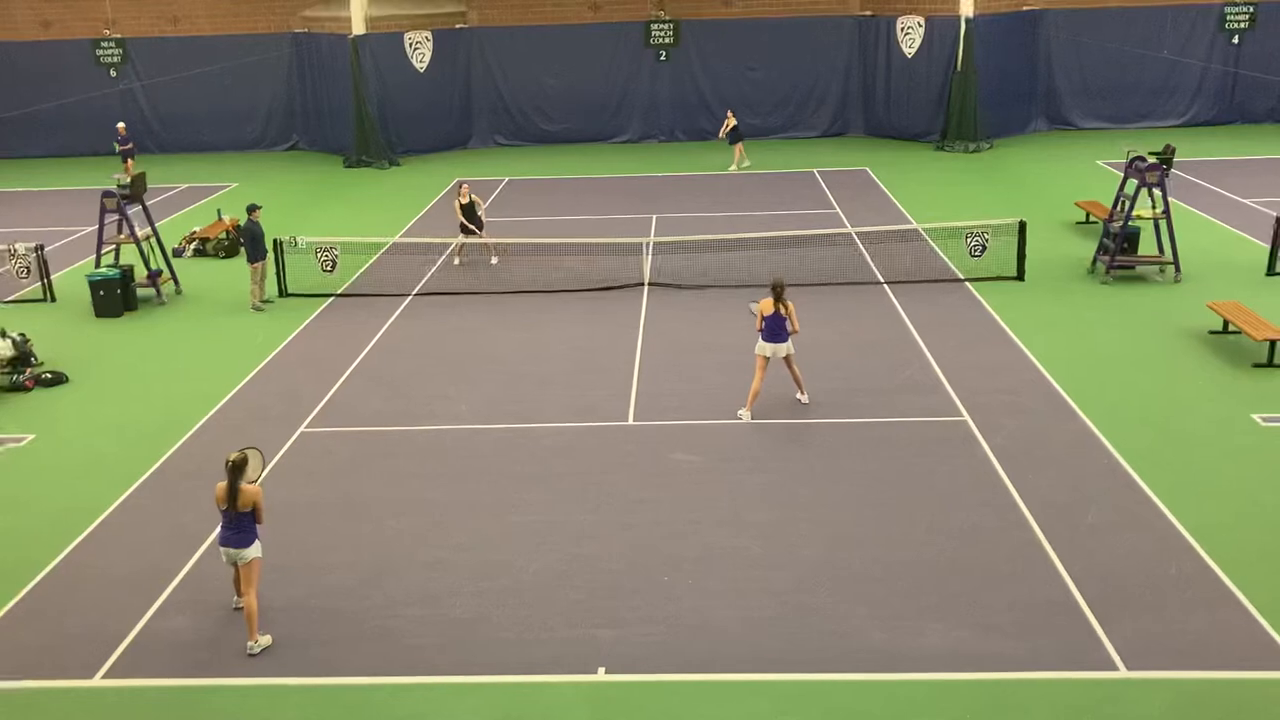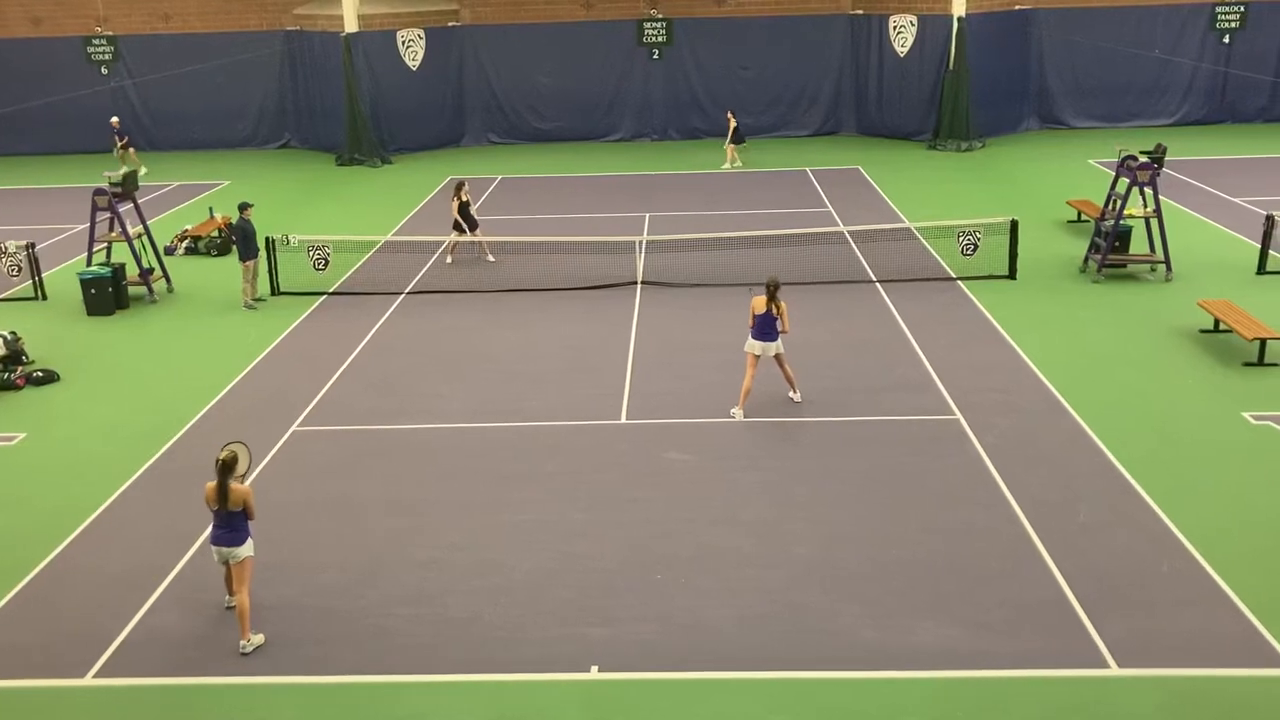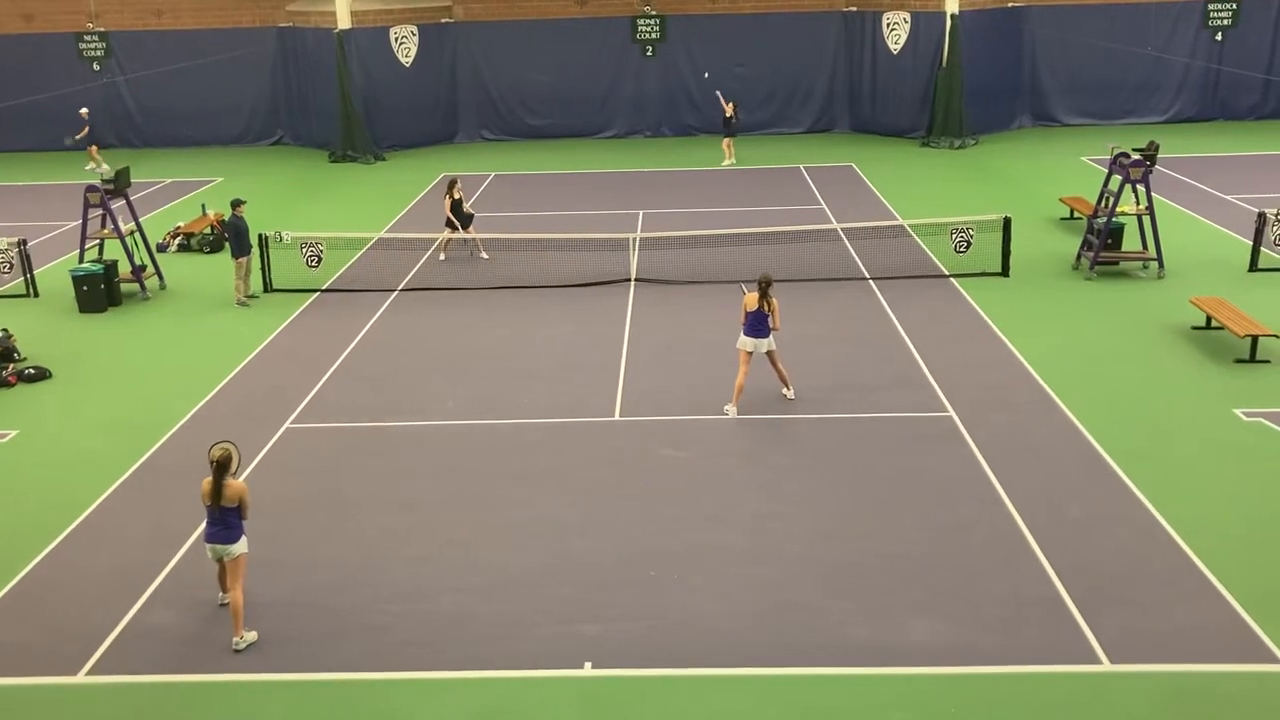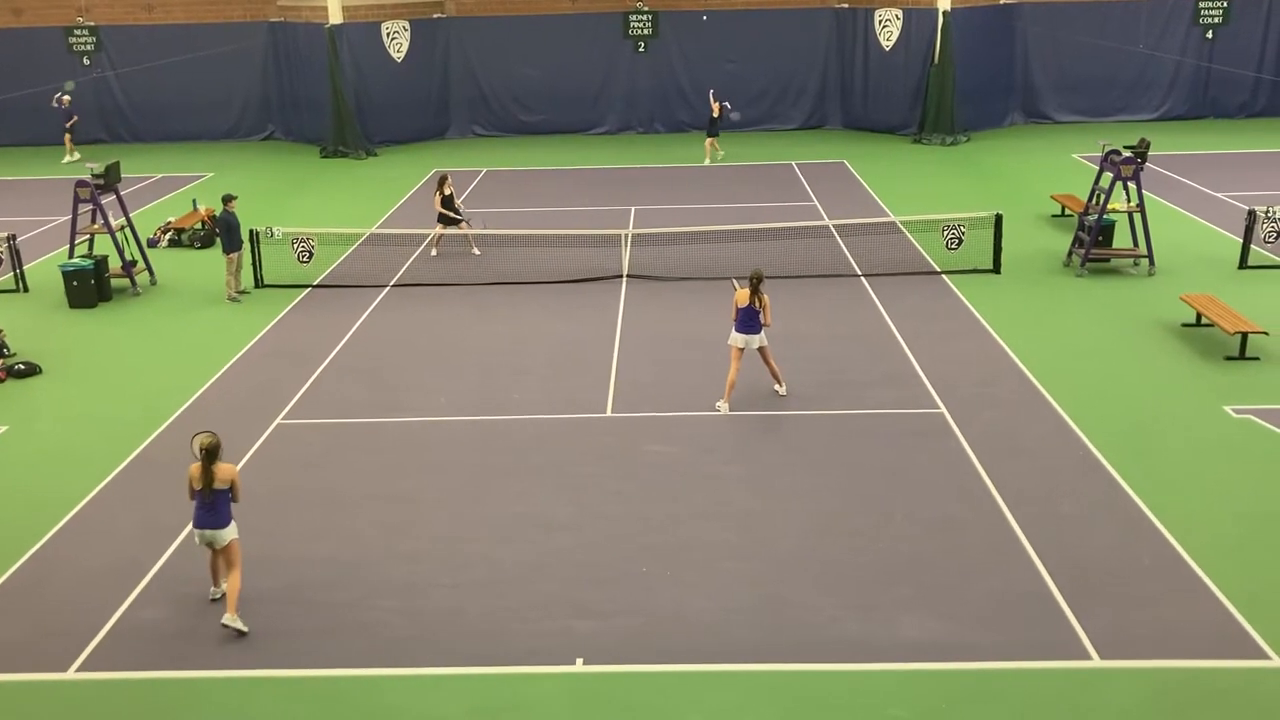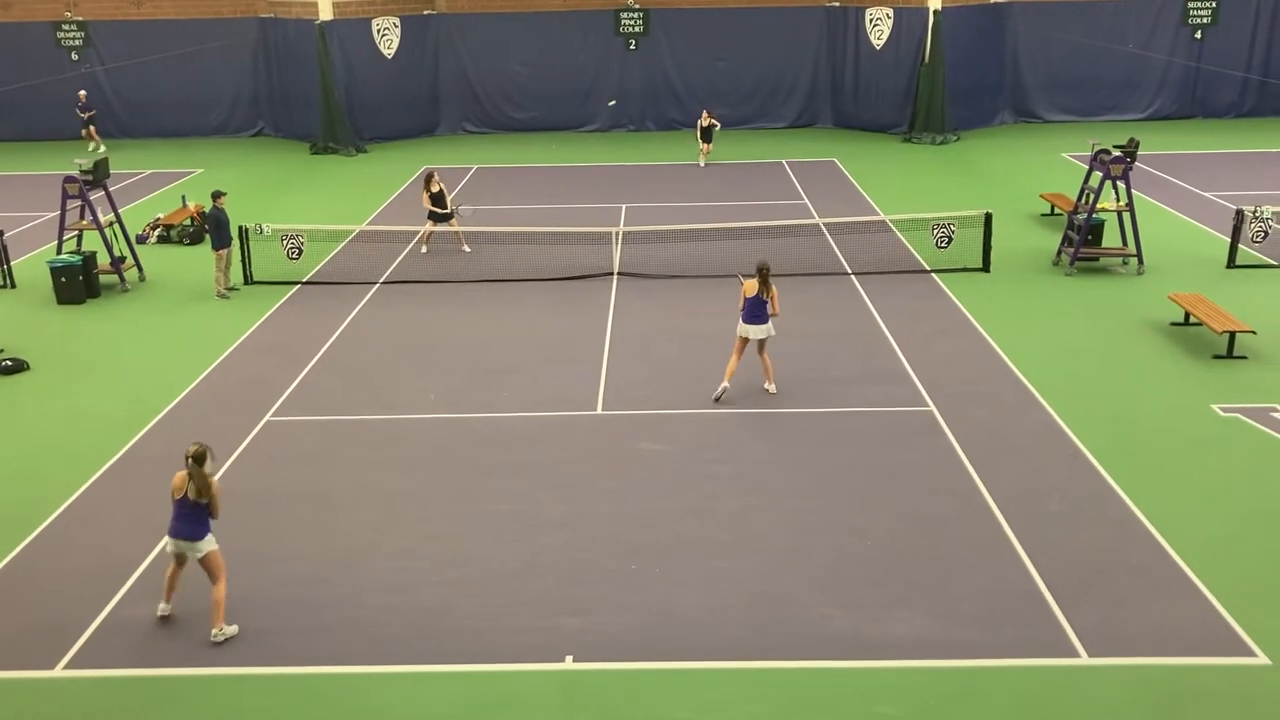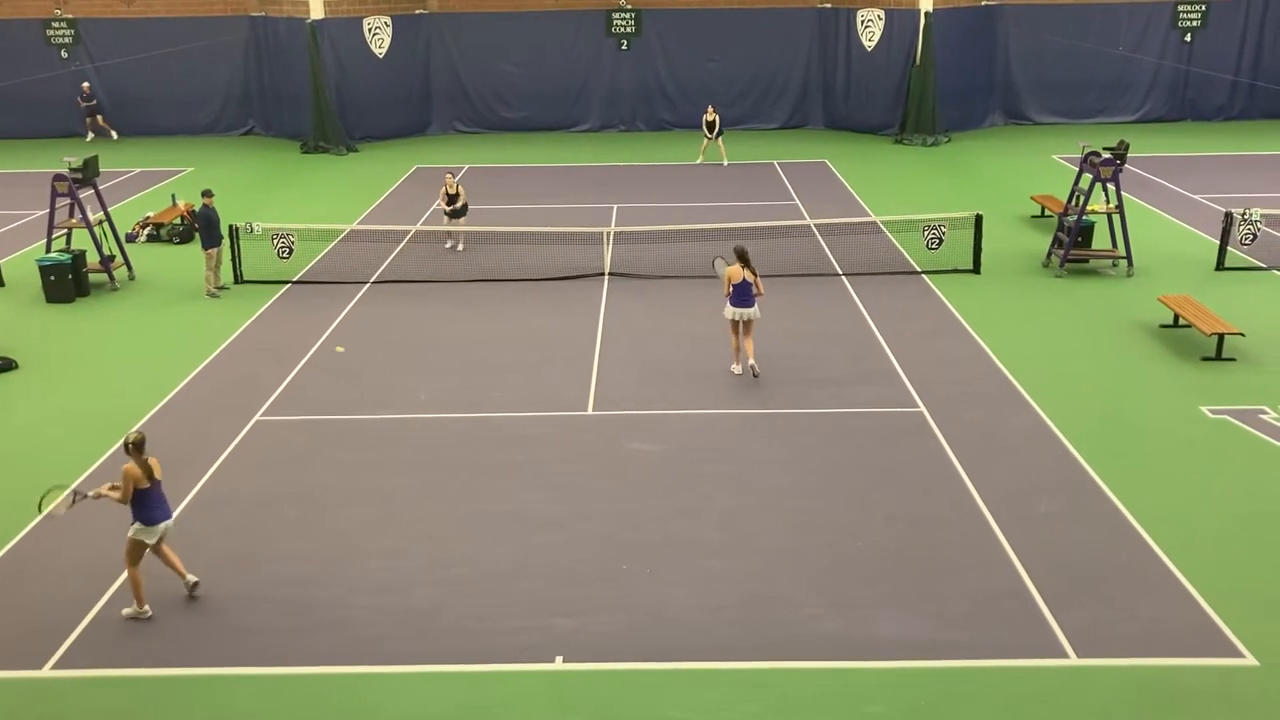
dt=0.7s
person 1, frame 1
left shoulder: (219, 489)
right shoulder: (254, 491)
right elbow: (260, 520)
left hip: (225, 544)
right hip: (247, 544)
left knee: (238, 570)
right knee: (250, 592)
left ankle: (238, 598)
right ankle: (254, 641)
person 1, frame 2
left shoulder: (209, 489)
right shoulder: (243, 491)
right elbow: (251, 516)
left hip: (217, 543)
right hip: (239, 543)
left knee: (229, 568)
right knee: (242, 591)
left ankle: (230, 598)
right ankle: (246, 640)
person 1, frame 3
left shoulder: (205, 485)
right shoulder: (239, 487)
right elbow: (244, 516)
left hip: (211, 540)
right hip: (233, 540)
left knee: (222, 565)
right knee: (236, 587)
left ankle: (224, 594)
right ankle: (239, 636)
person 1, frame 4
left shoulder: (193, 470)
right shoulder: (230, 470)
right elbow: (236, 498)
left hip: (200, 527)
right hip: (222, 526)
left knee: (216, 551)
right knee: (234, 570)
left ankle: (217, 588)
right ankle: (230, 616)
person 1, frame 5
left shoulder: (177, 478)
right shoulder: (210, 485)
left elbow: (175, 505)
right elbow: (215, 515)
left hip: (175, 536)
right hip: (199, 538)
left knee: (177, 564)
right knee: (219, 579)
left ankle: (165, 606)
right ankle: (218, 629)
person 1, frame 6
left shoulder: (129, 469)
right shoulder: (154, 463)
left elbow: (124, 499)
left wrist: (104, 492)
right wrist: (114, 486)
left hip: (147, 524)
right hip: (166, 517)
left knee: (132, 564)
right knee: (158, 546)
left ankle: (141, 608)
right ankle: (187, 578)
